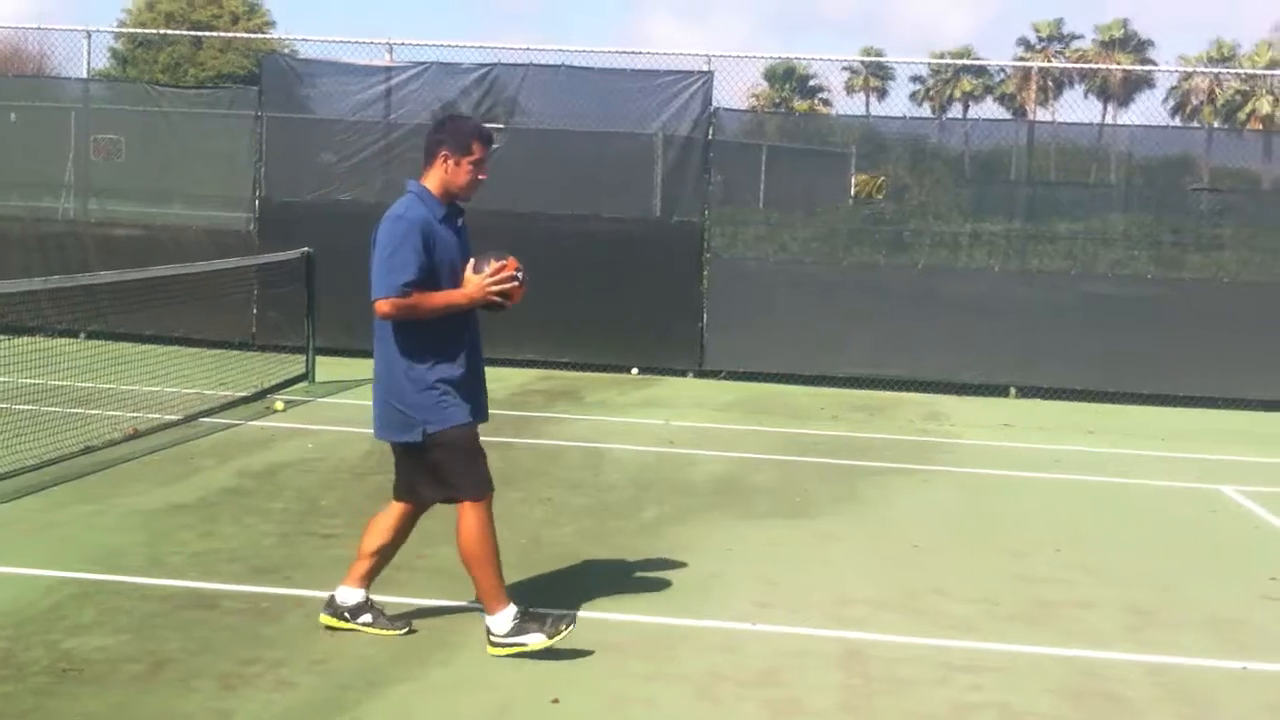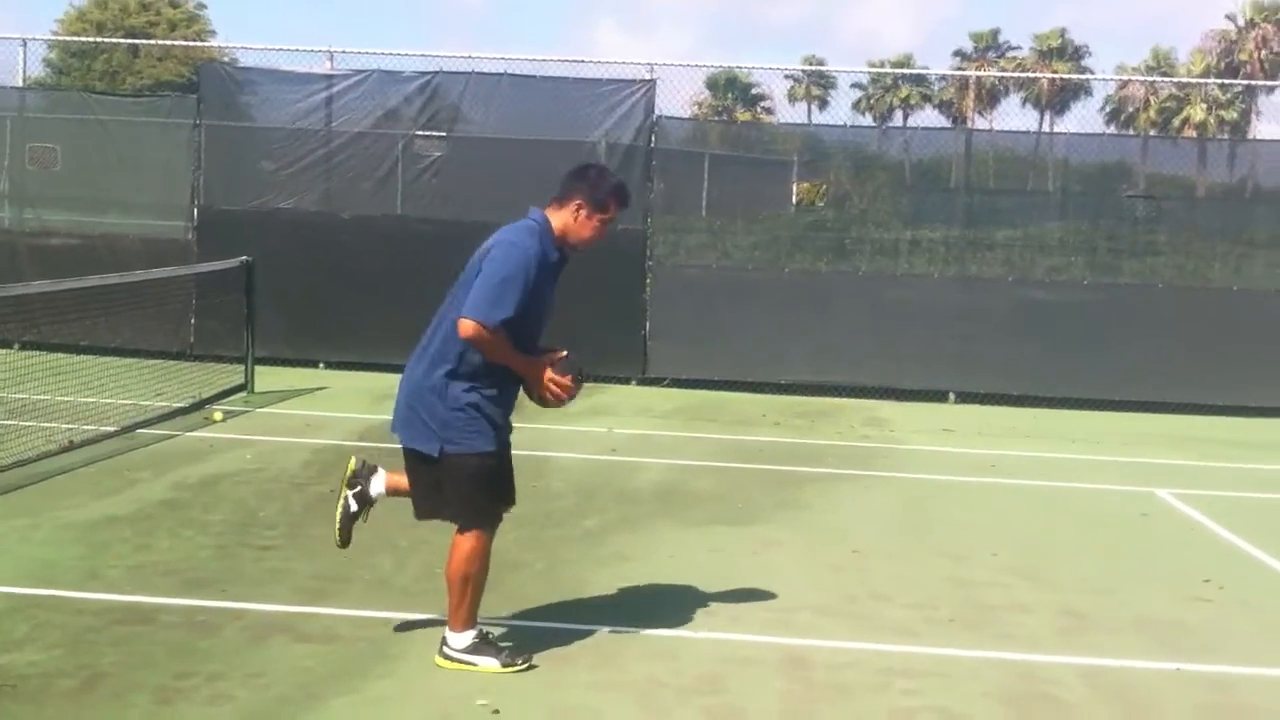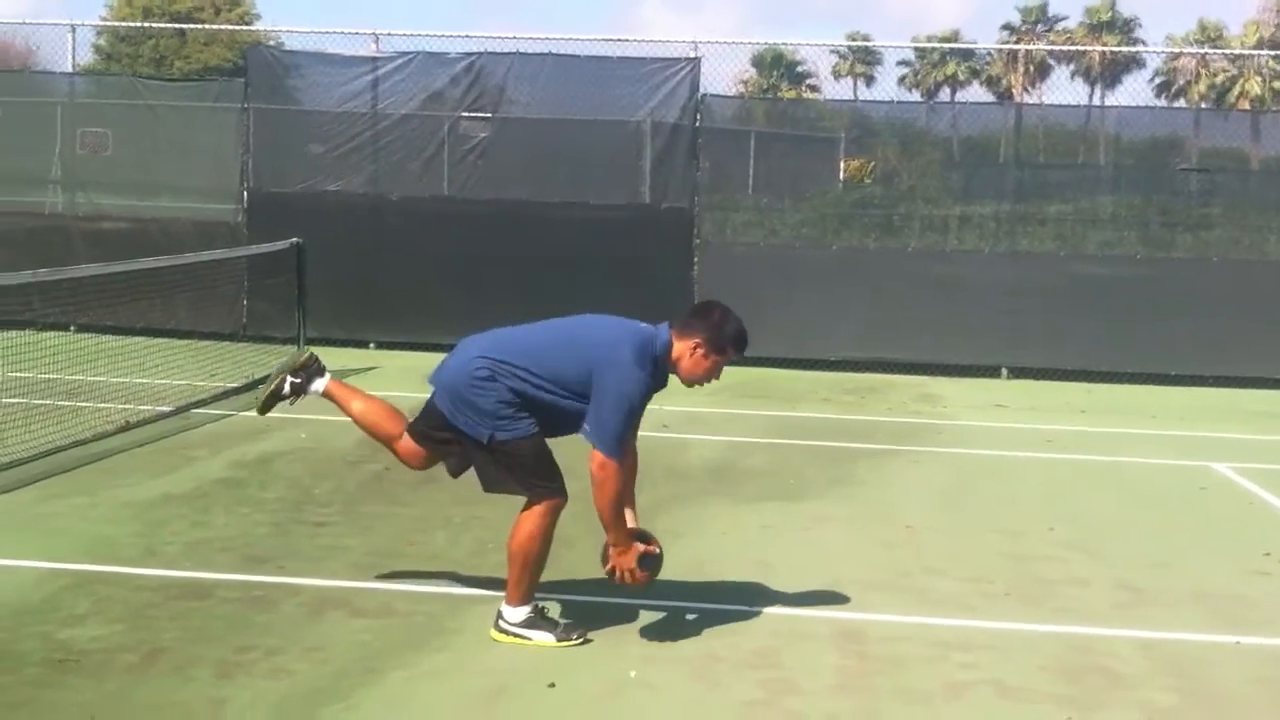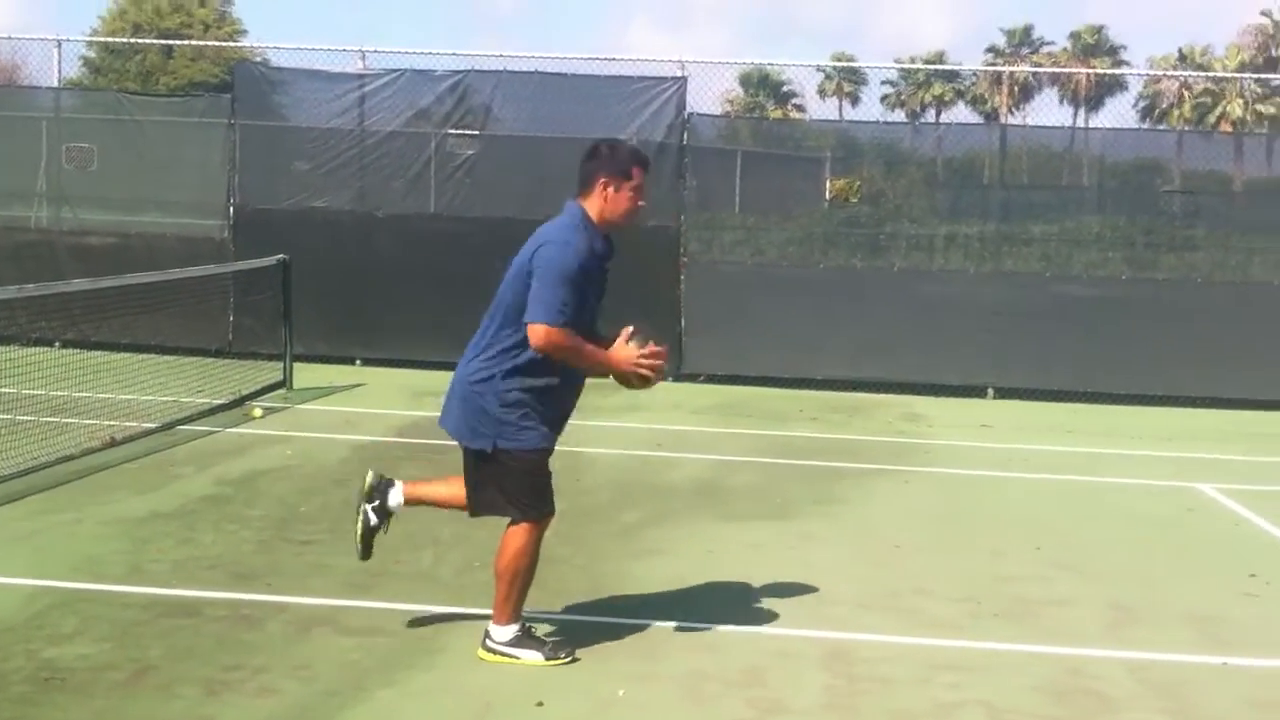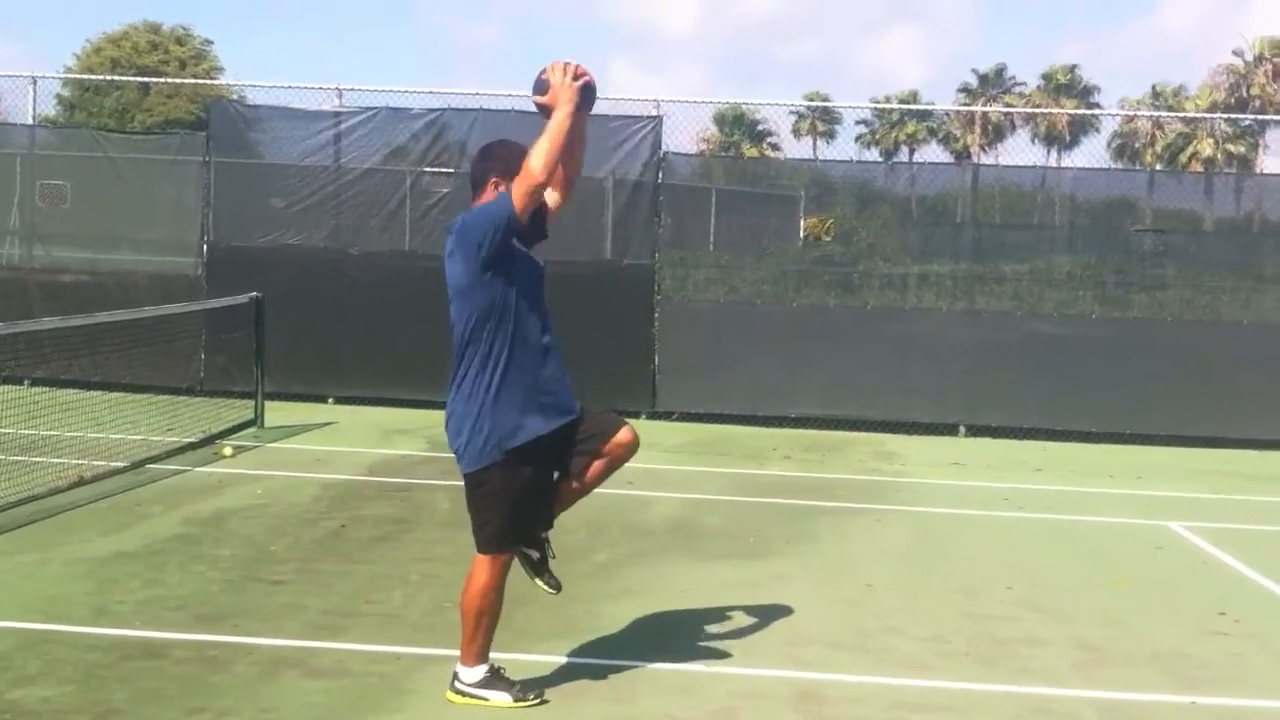
dt=1s
person 1, frame 1
left shoulder: (449, 219)
right shoulder: (407, 221)
right elbow: (389, 303)
left wrist: (486, 289)
right wrist: (467, 295)
left hip: (436, 387)
right hip: (424, 390)
left knee: (412, 497)
right knee: (474, 496)
left ankle: (348, 597)
right ankle: (503, 621)
person 1, frame 2
left shoulder: (543, 247)
right shoulder: (523, 249)
right elbow: (473, 327)
left wrist: (539, 366)
right wrist: (532, 371)
left hip: (460, 396)
right hip: (451, 399)
left knee: (491, 502)
right knee: (479, 519)
left ankle: (373, 483)
right ankle: (460, 642)
person 1, frame 3
left shoulder: (643, 349)
right shoulder: (629, 370)
left elbow: (624, 449)
right elbow: (605, 468)
left wrist: (629, 518)
right wrist: (620, 545)
left hip: (472, 371)
right hip: (485, 387)
left knee: (411, 448)
right knee: (546, 496)
left ankle: (316, 380)
right ankle: (515, 616)
person 1, frame 4
left shoulder: (585, 241)
right shoulder: (568, 244)
left elbow: (567, 324)
right elbow: (541, 335)
left wrist: (614, 351)
right wrist: (612, 363)
left hip: (511, 396)
right hip: (503, 400)
left knee: (498, 495)
right knee: (530, 515)
left ankle: (392, 495)
right ankle: (502, 634)
person 1, frame 5
left shoulder: (507, 238)
right shoulder: (473, 235)
left elbow: (561, 185)
right elbow: (538, 179)
left wrist: (569, 114)
right wrist: (564, 108)
left hip: (540, 407)
right hip: (496, 420)
left knee: (618, 439)
right knee: (495, 552)
left ankle: (534, 529)
right ankle: (471, 676)
